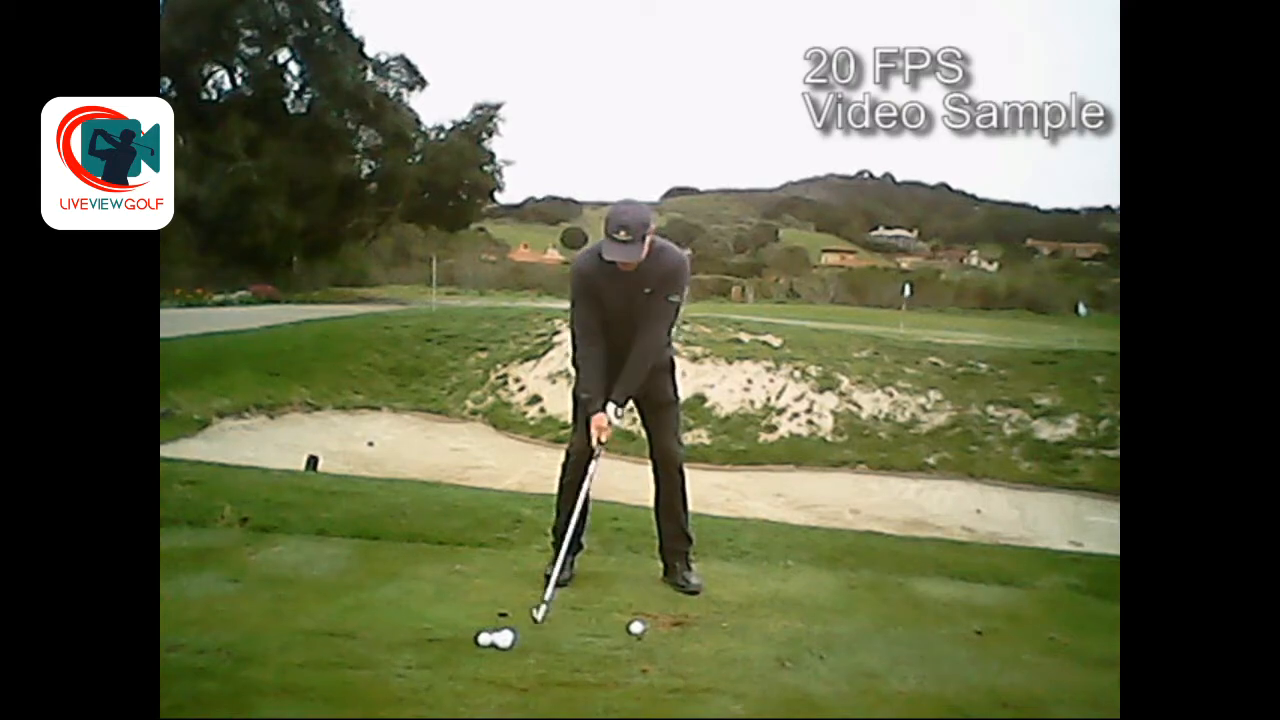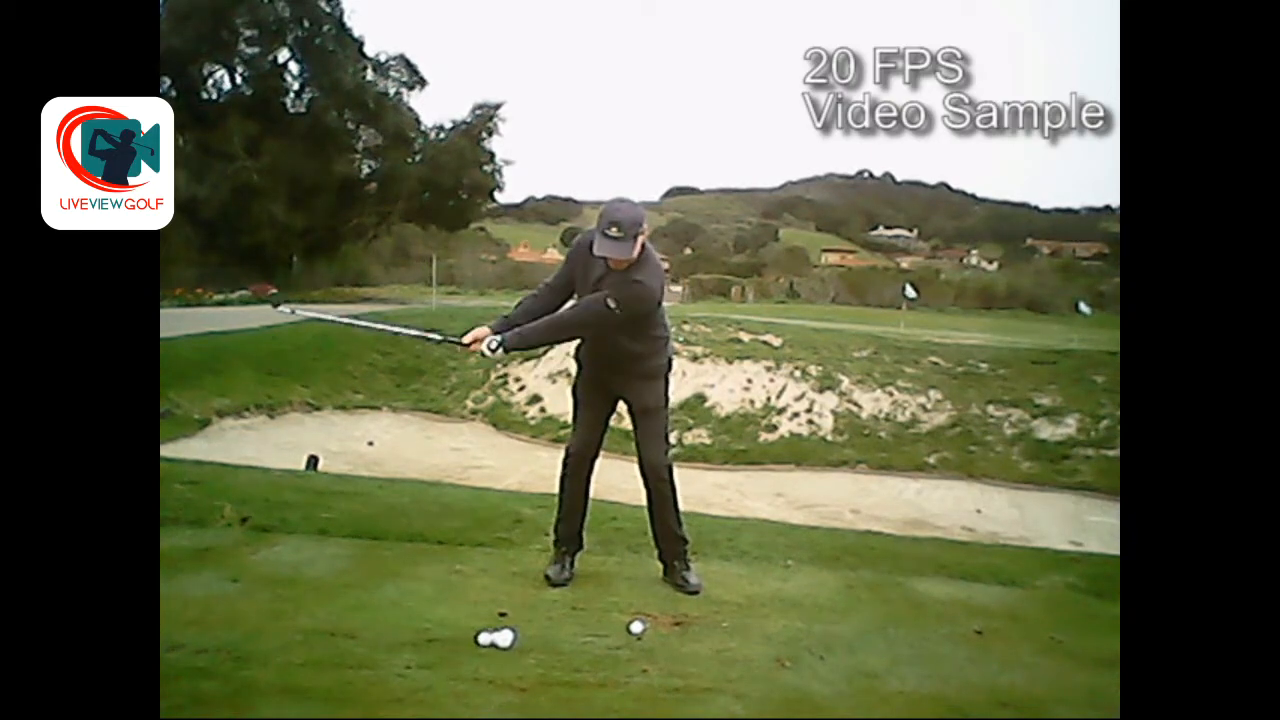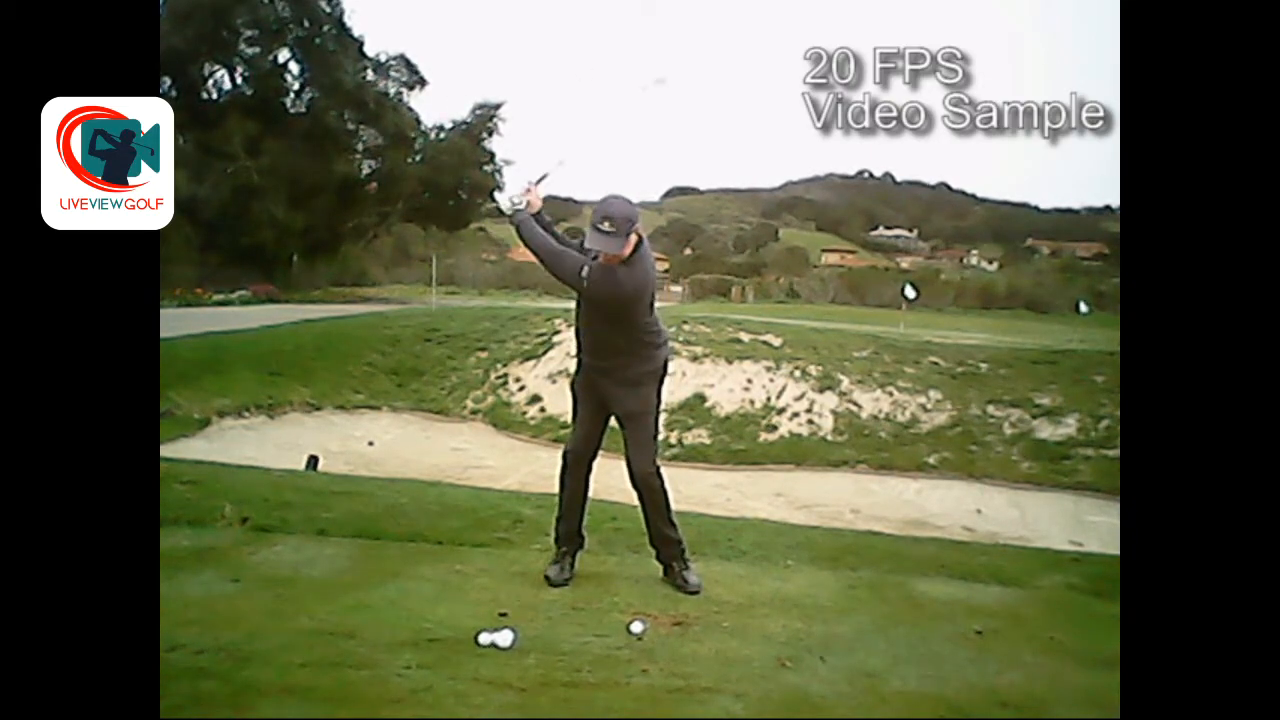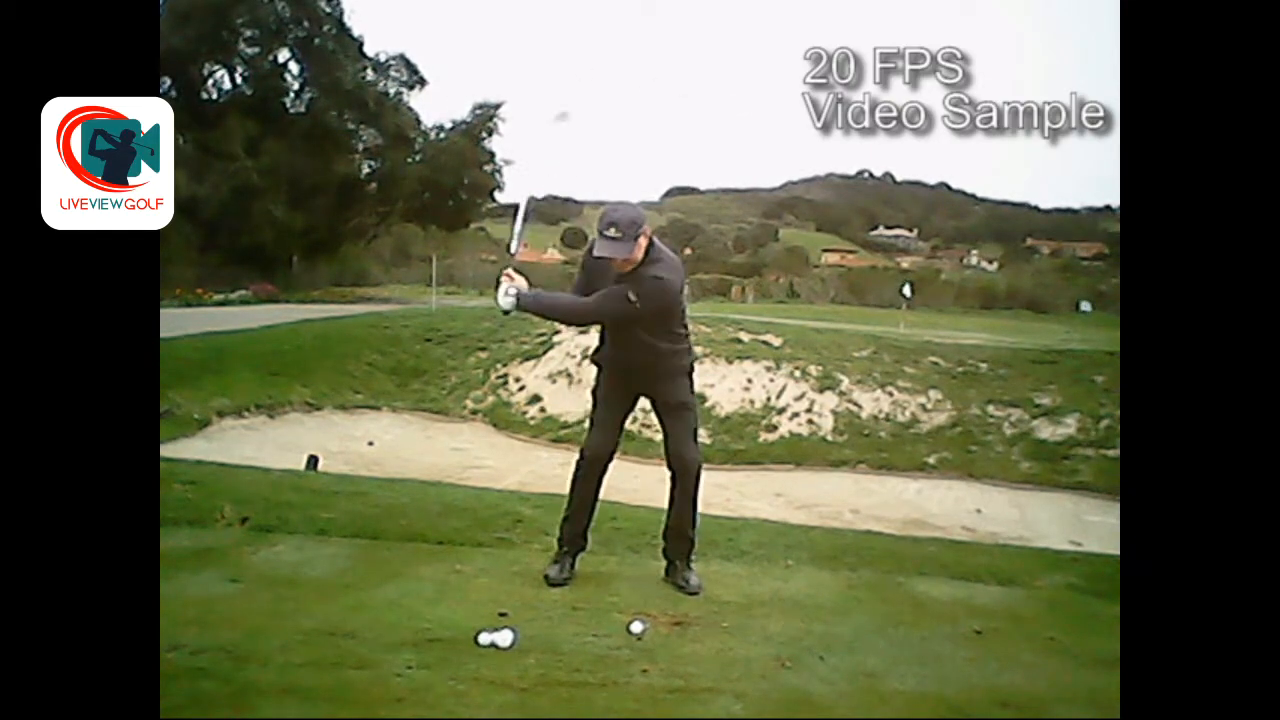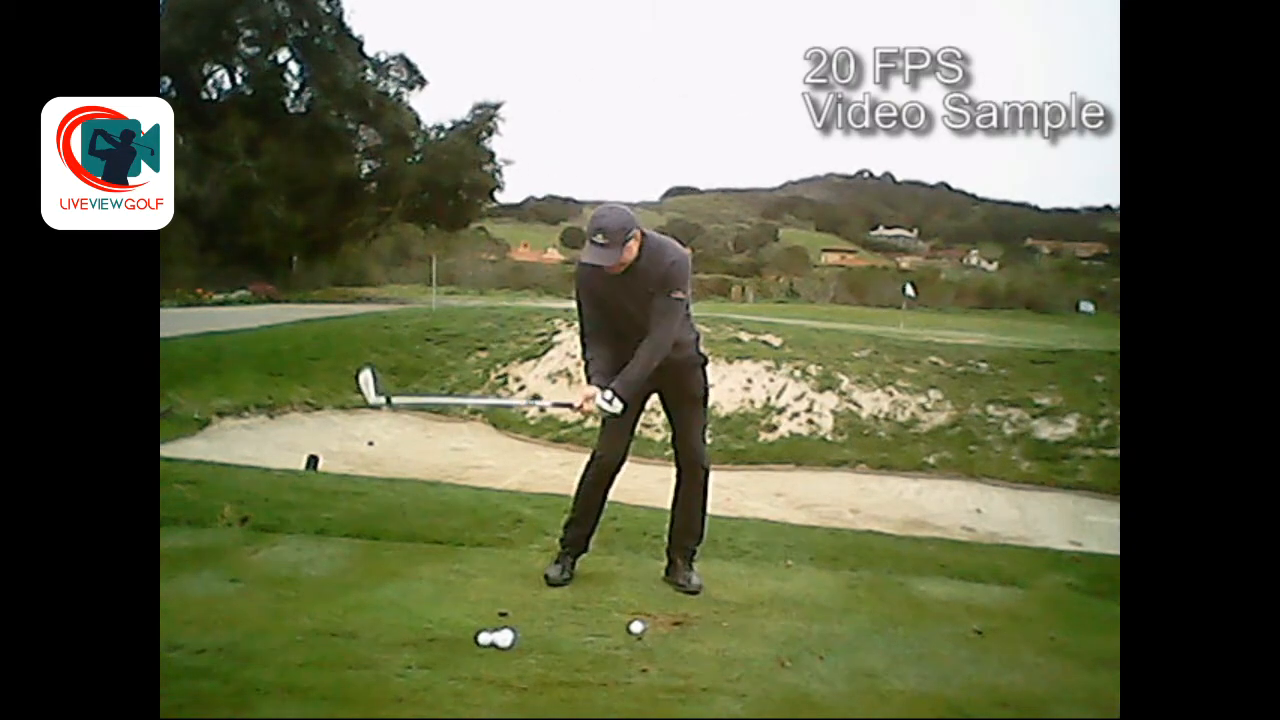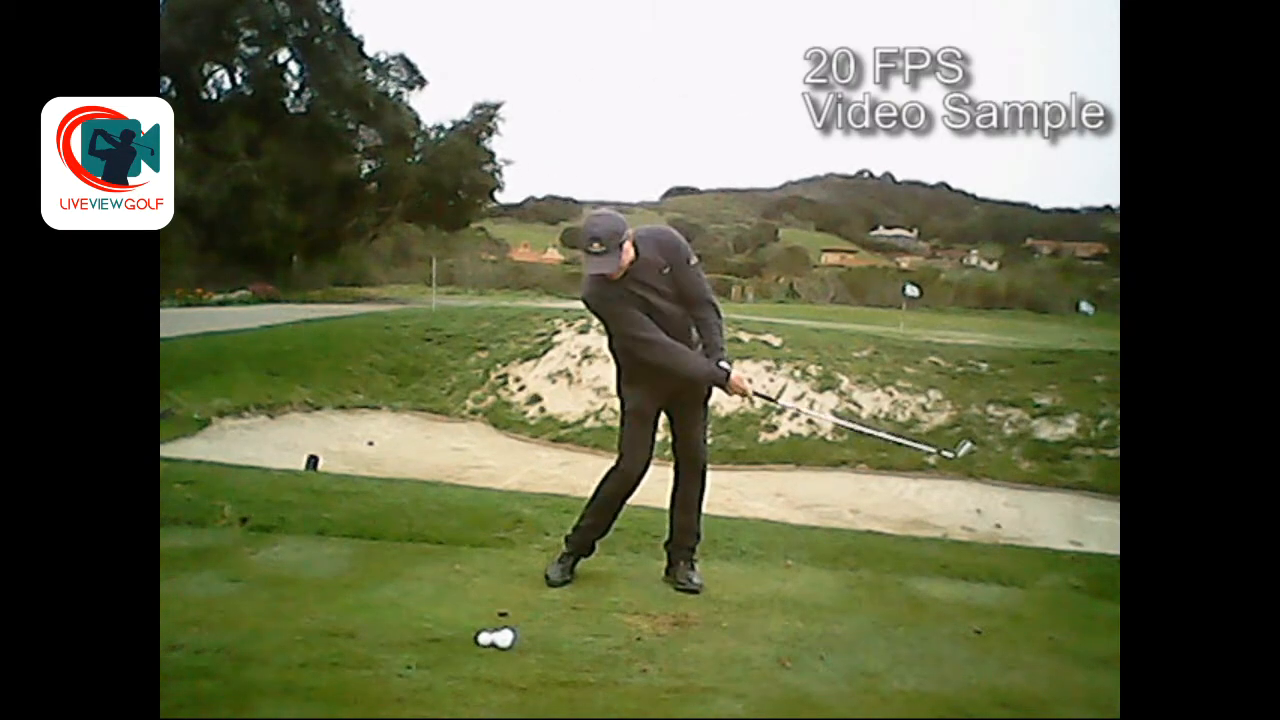
dt=0.7s
person 1, frame 1
left shoulder: (673, 265)
right shoulder: (586, 267)
left elbow: (651, 338)
right elbow: (587, 339)
left wrist: (618, 401)
right wrist: (594, 405)
left hip: (651, 368)
right hip: (598, 366)
left knee: (668, 458)
right knee: (579, 454)
left ankle: (677, 559)
right ankle: (566, 550)
person 1, frame 2
left shoulder: (644, 283)
right shoulder: (587, 244)
left elbow: (572, 323)
right elbow: (553, 291)
left wrist: (504, 341)
right wrist: (498, 325)
left hip: (644, 372)
right hip: (596, 366)
left knee: (655, 464)
right knee: (579, 455)
left ankle: (675, 559)
right ankle: (565, 550)
person 1, frame 3
left shoulder: (623, 280)
right shoulder: (608, 239)
left elbow: (558, 261)
right elbow: (569, 254)
left wrist: (520, 215)
right wrist: (536, 215)
left hip: (636, 376)
right hip: (594, 367)
left knee: (643, 468)
right knee: (577, 455)
left ankle: (673, 559)
right ankle: (566, 549)
person 1, frame 4
left shoulder: (662, 277)
right shoulder: (600, 252)
left elbow: (590, 311)
right elbow: (579, 303)
left wrist: (525, 298)
right wrist: (529, 292)
left hip: (668, 371)
right hip: (617, 368)
left knee: (686, 463)
right knee: (594, 455)
left ankle: (679, 559)
right ankle: (568, 549)
person 1, frame 5
left shoulder: (672, 260)
right shoulder: (590, 270)
left elbow: (661, 337)
right elbow: (596, 334)
left wrist: (619, 390)
right wrist: (597, 381)
left hip: (679, 363)
right hip: (624, 364)
left knee: (693, 461)
right knee: (606, 457)
left ankle: (681, 559)
right ankle: (570, 549)
person 1, frame 6
left shoulder: (666, 242)
right shoulder: (598, 290)
left elbow: (703, 305)
right elbow: (654, 346)
left wrist: (719, 361)
right wrist: (719, 377)
left hip: (692, 365)
right hip: (642, 374)
left knee: (693, 460)
right knee: (631, 466)
left ankle: (681, 558)
right ankle: (575, 549)
